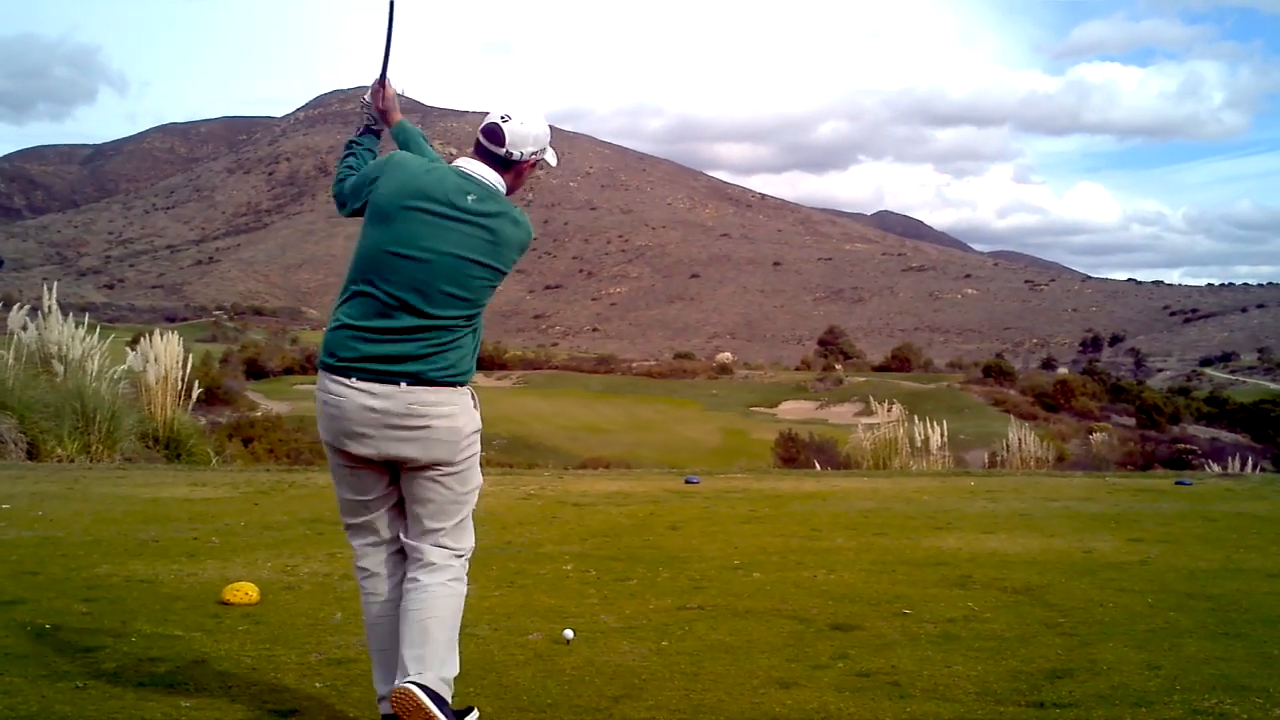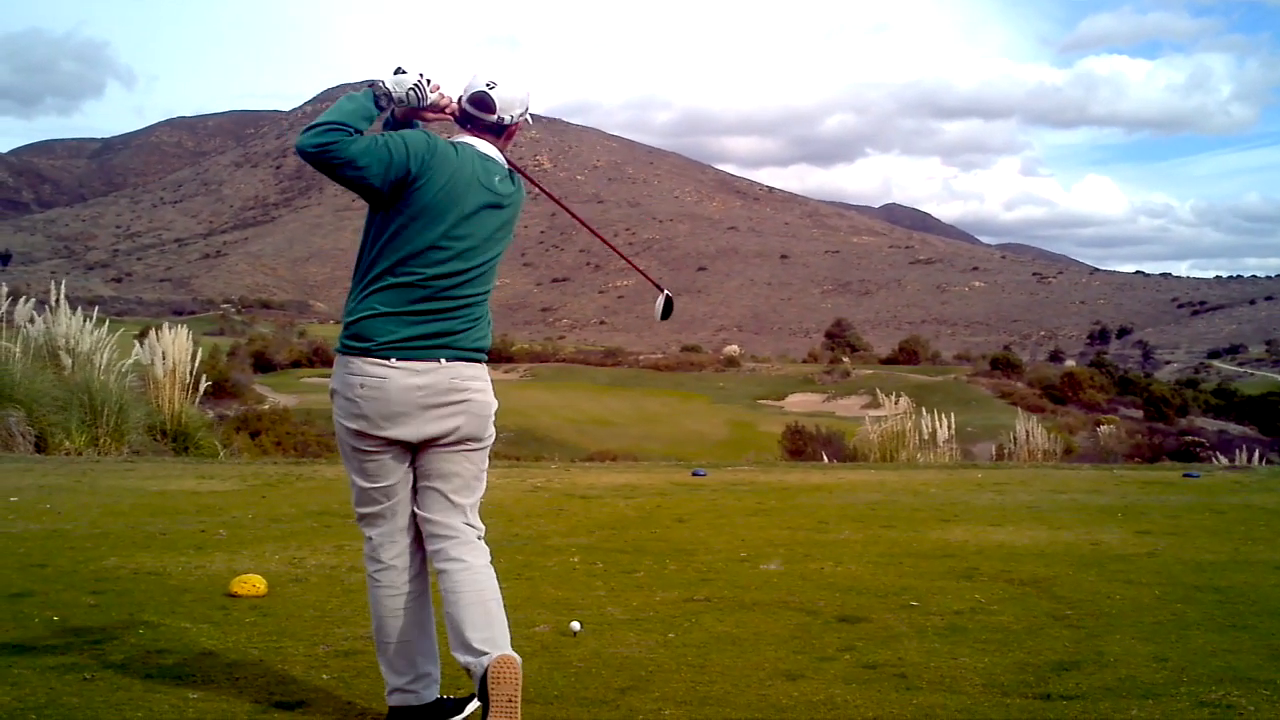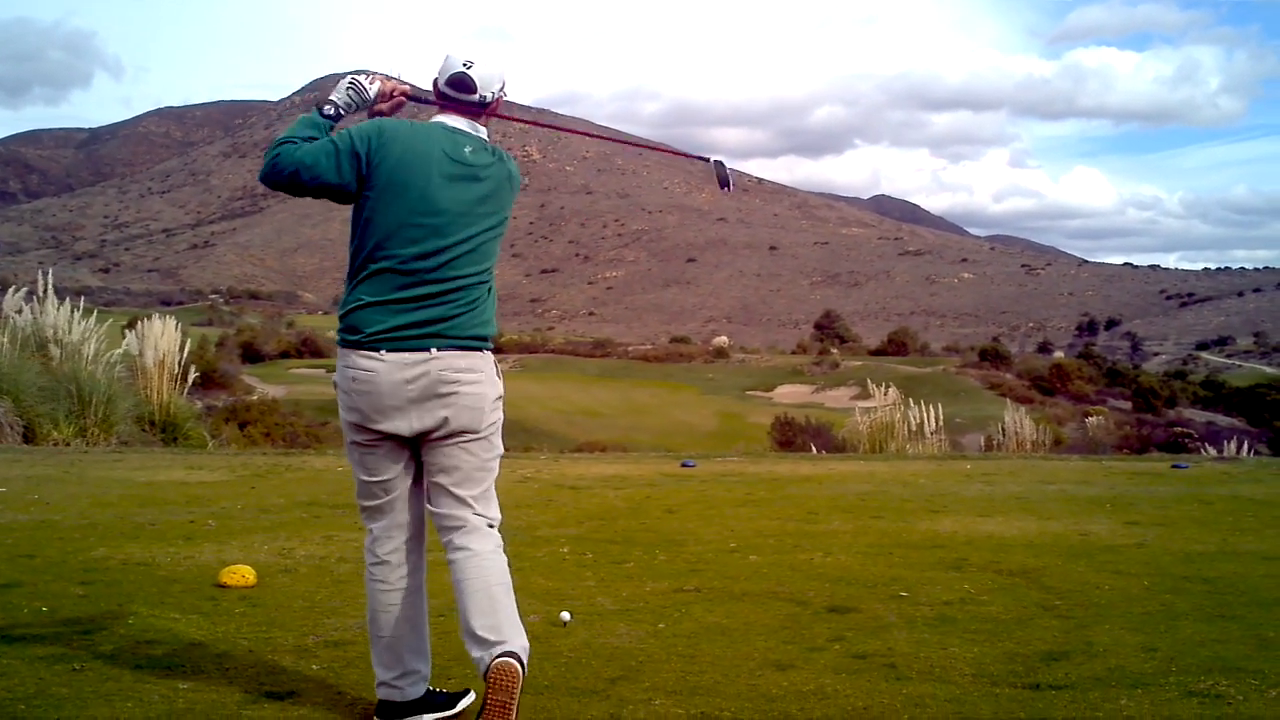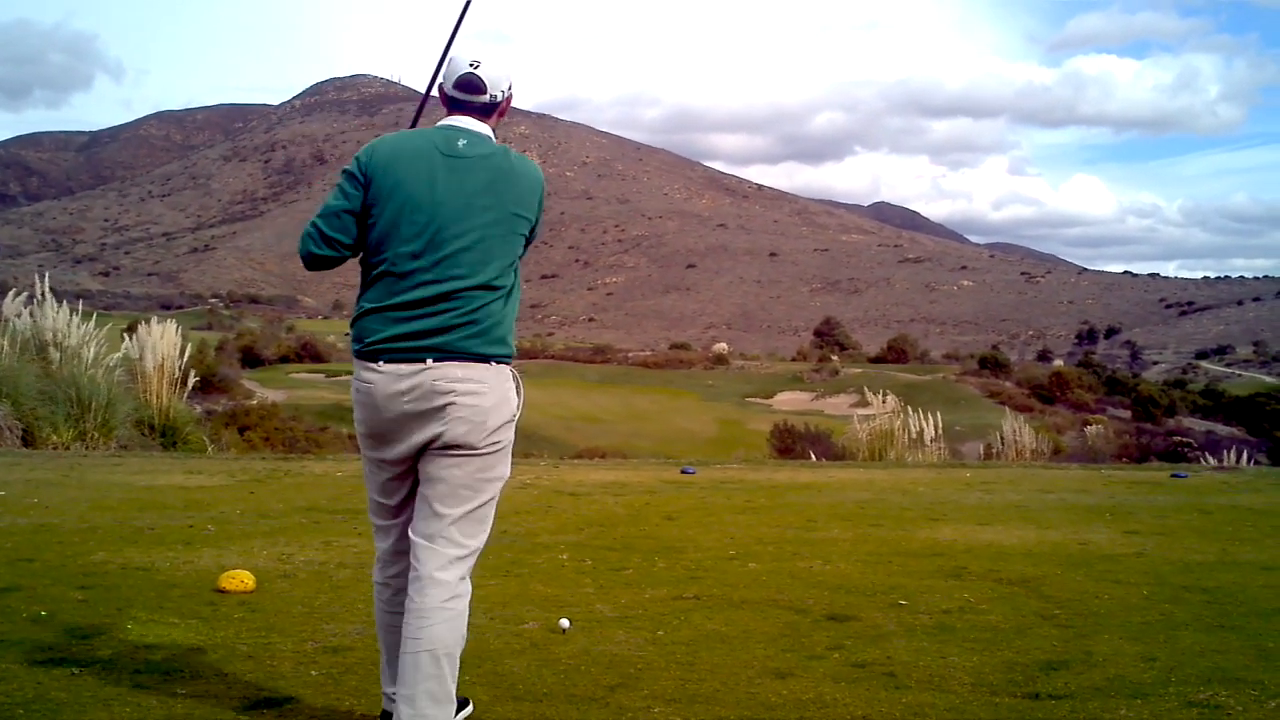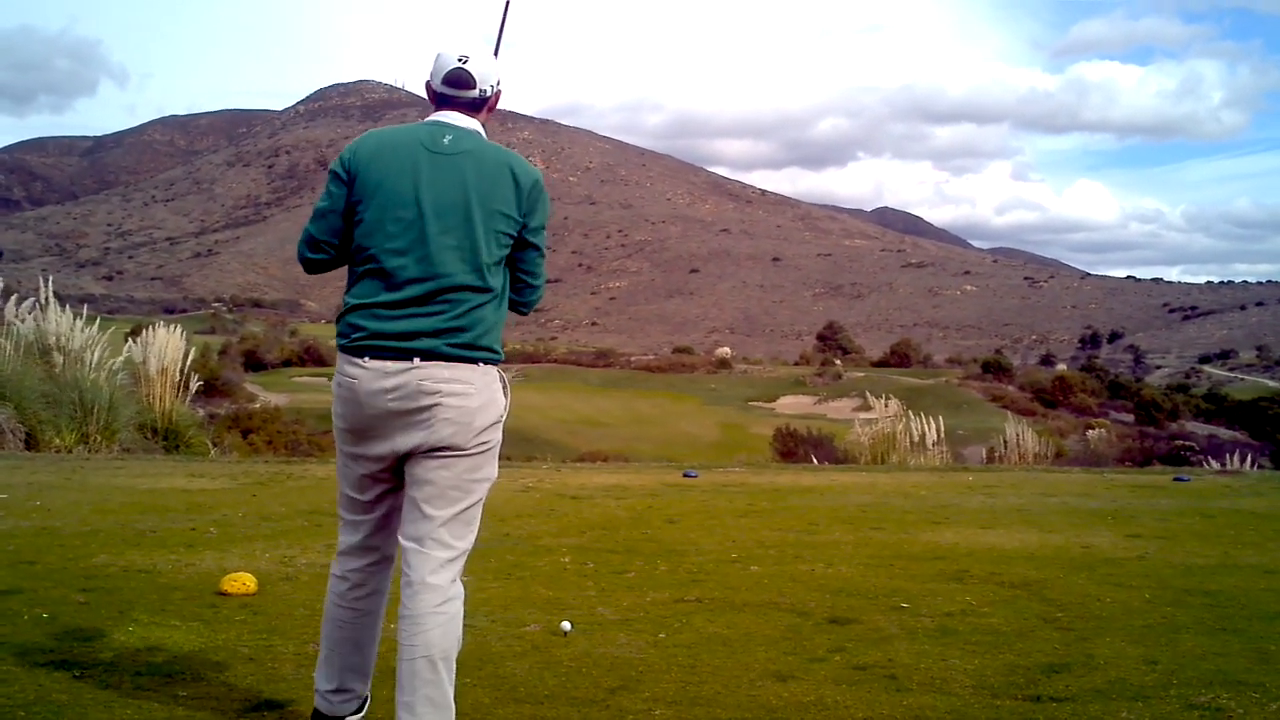
dt=0.4s
person 1, frame 1
left shoulder: (399, 174)
right shoulder: (512, 227)
left elbow: (349, 185)
left wrist: (375, 120)
right wrist: (396, 122)
left hip: (344, 392)
right hip: (436, 407)
left knee: (380, 554)
right knee: (441, 553)
person 1, frame 2
left shoulder: (424, 157)
right shoulder: (510, 191)
left elbow: (316, 144)
left wrist: (388, 93)
right wrist: (410, 121)
left hip: (373, 378)
right hip: (459, 383)
left knee: (391, 544)
right knee: (457, 536)
right ankle: (493, 660)
person 1, frame 3
left shoulder: (383, 141)
right shoulder: (506, 174)
left elbow: (277, 169)
left wrist: (339, 104)
left hip: (371, 369)
right hip: (462, 372)
left knee: (390, 538)
right knee: (471, 529)
right ankle: (500, 657)
person 1, frame 4
left shoulder: (380, 156)
right shoulder: (526, 178)
left elbow: (316, 253)
left hip: (382, 378)
right hip: (473, 385)
left knee: (396, 552)
right knee: (444, 561)
person 1, frame 5
left shoulder: (365, 152)
right shoulder: (520, 176)
left elbow: (313, 257)
right elbow: (524, 295)
left hip: (365, 375)
right hip: (460, 385)
left knee: (360, 549)
right knee: (434, 564)
